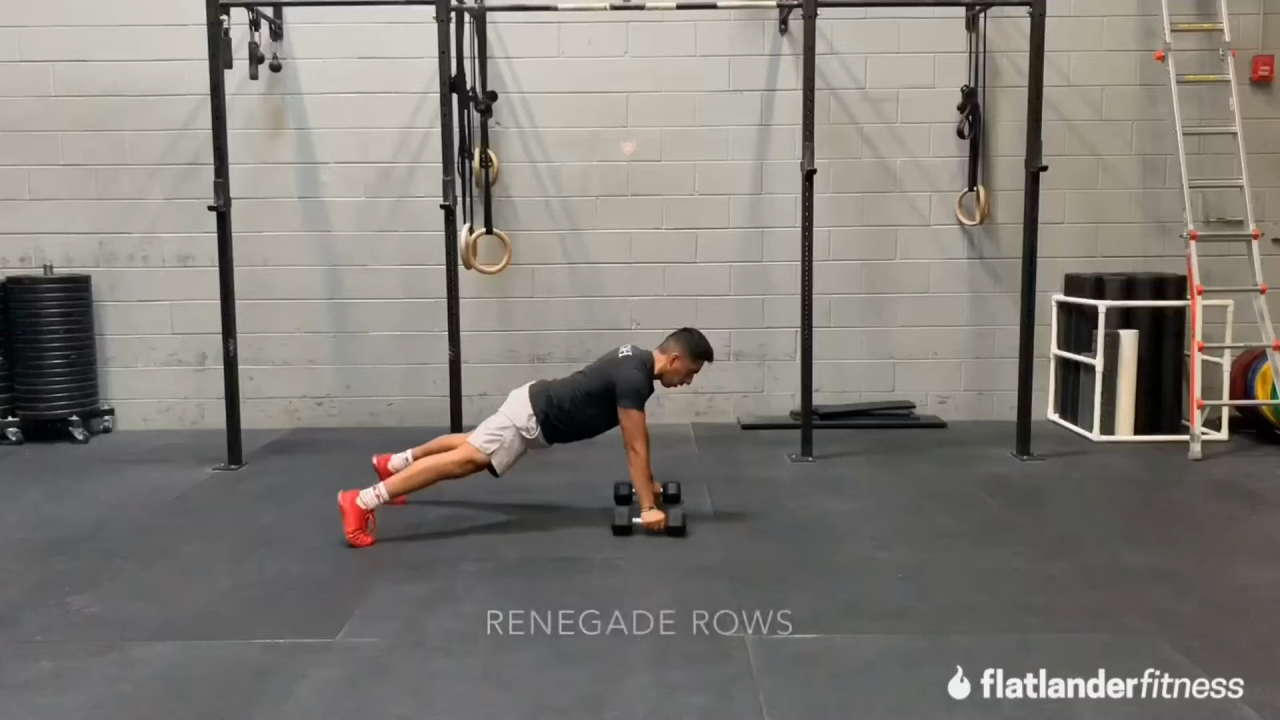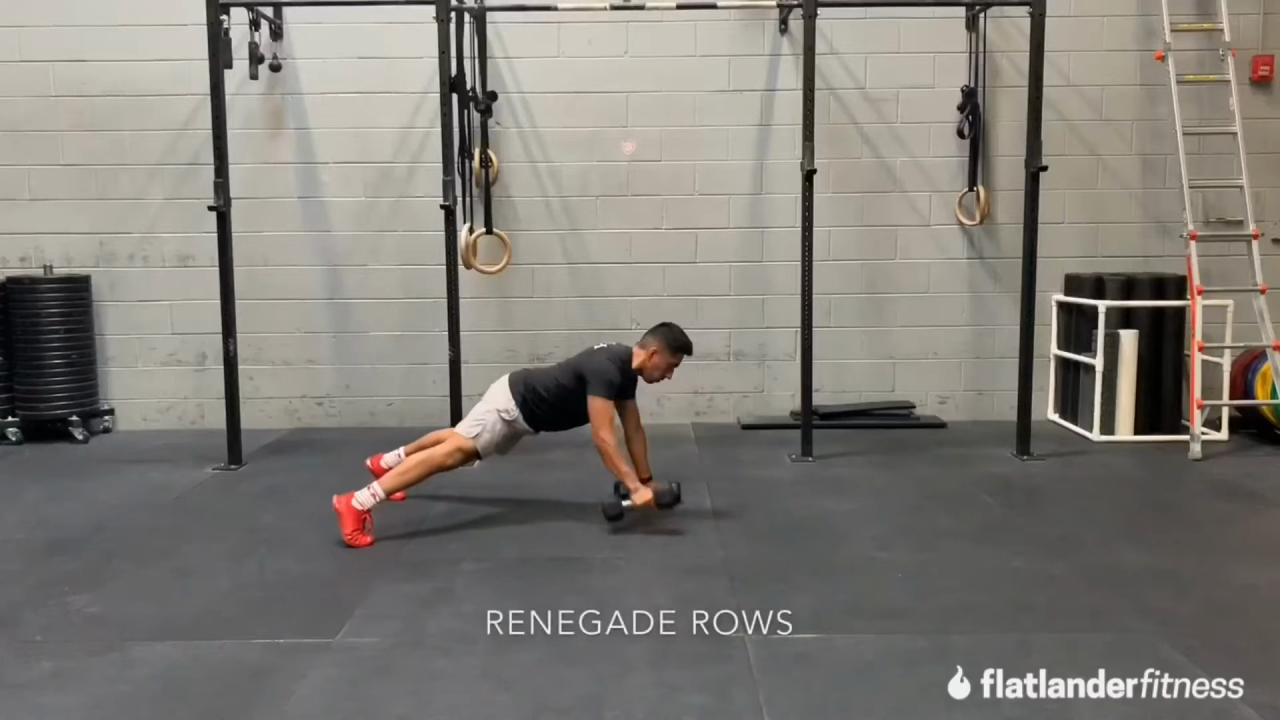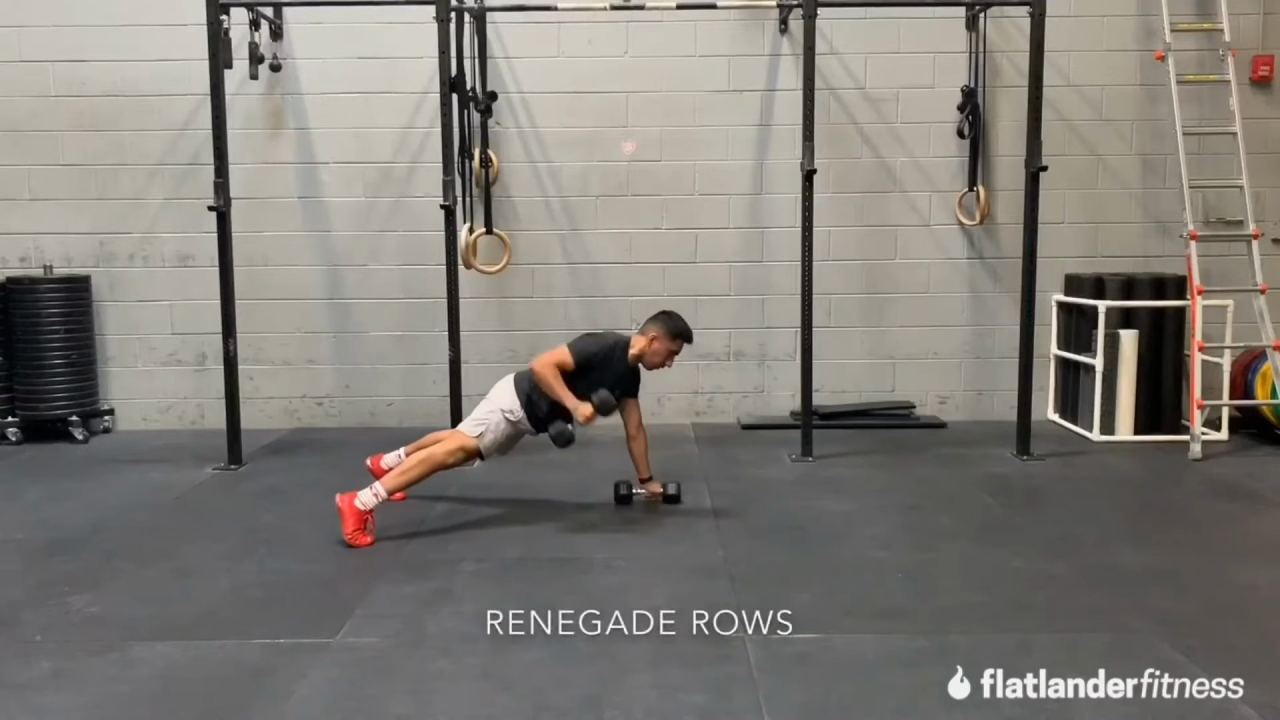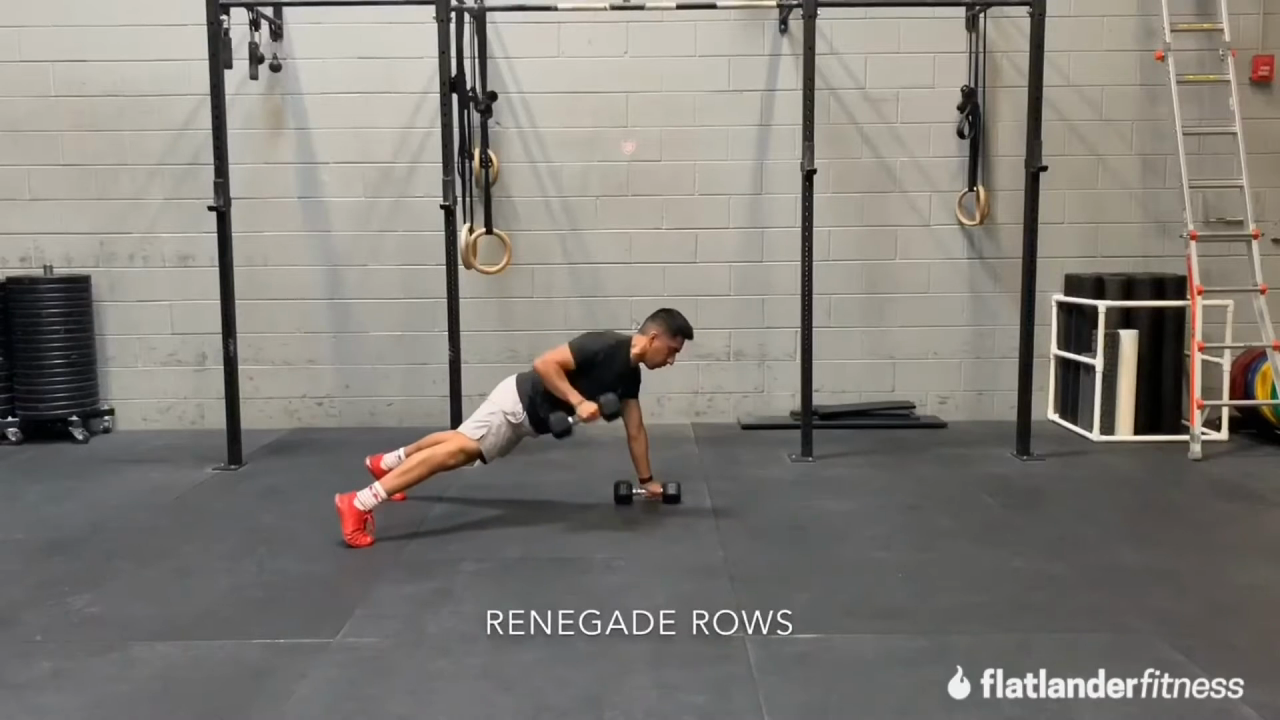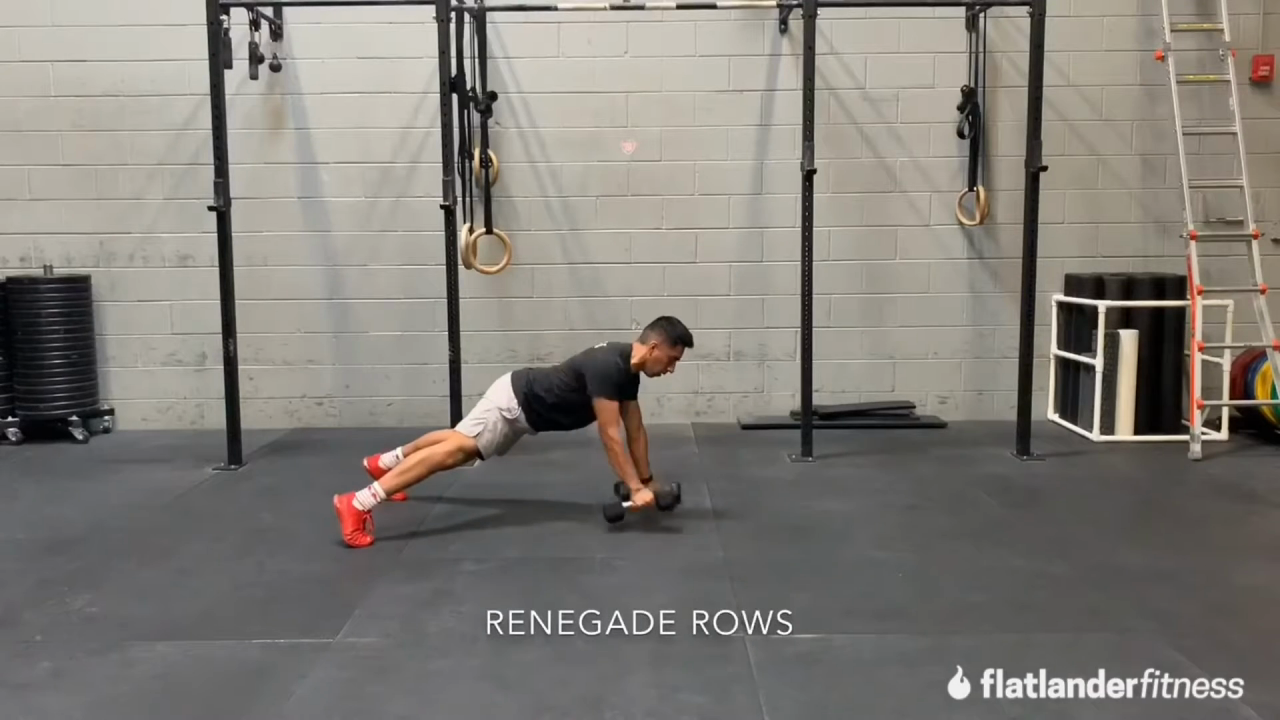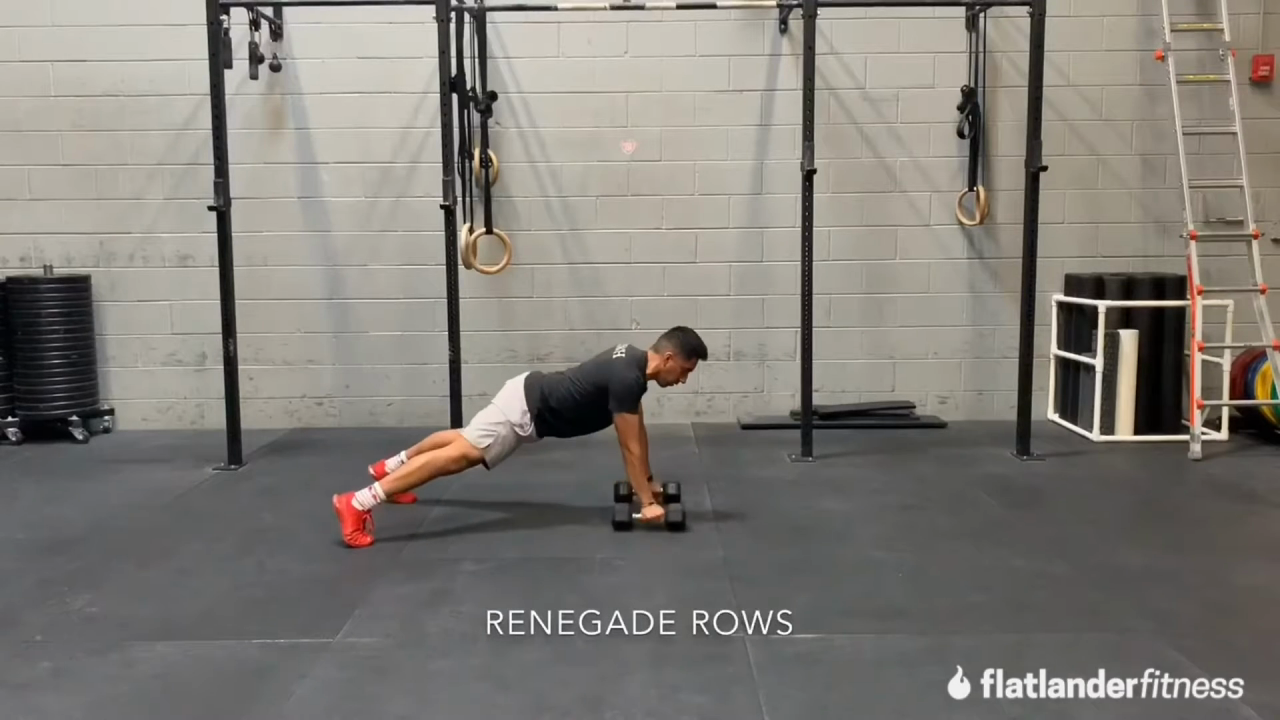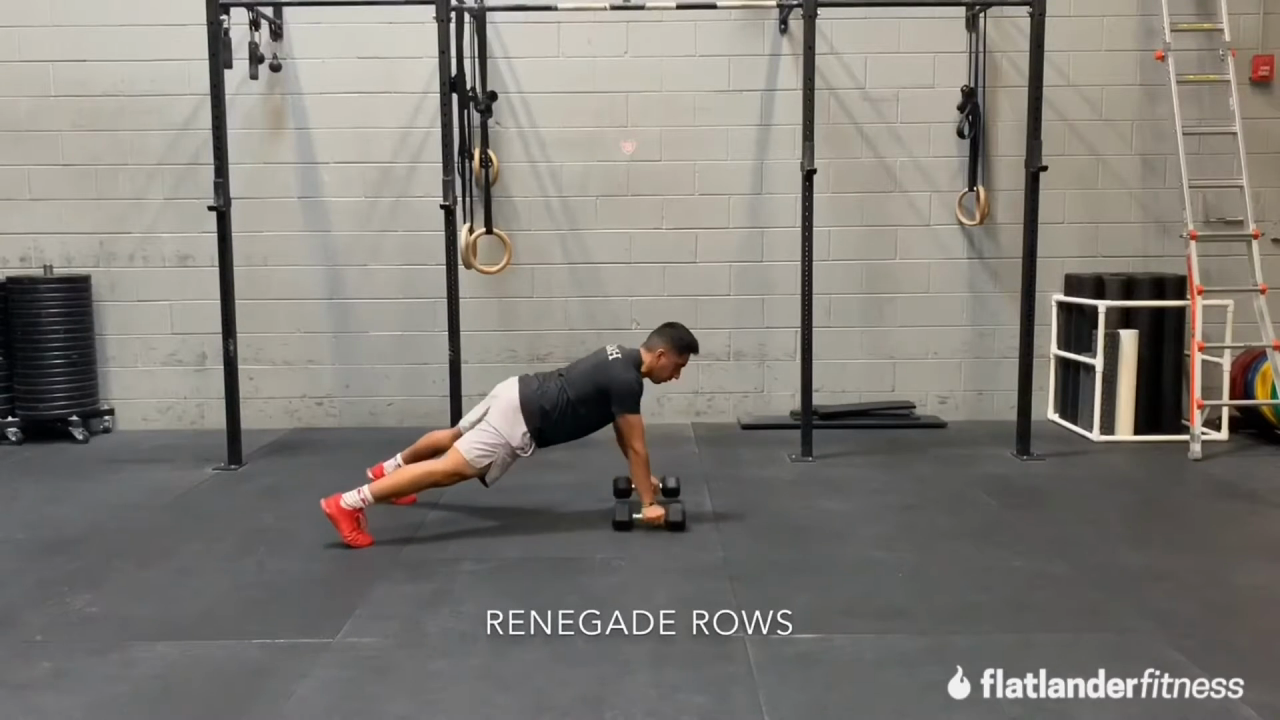
dt=0.3s
person 1, frame 1
left shoulder: (638, 363)
right shoulder: (633, 377)
left elbow: (639, 435)
right elbow: (635, 447)
left wrist: (649, 482)
right wrist: (647, 506)
left hip: (535, 411)
right hip: (532, 416)
left knee: (470, 444)
right knee: (465, 459)
left ankle: (393, 462)
right ankle: (361, 502)
person 1, frame 2
left shoulder: (624, 367)
right shoulder: (608, 368)
left elbow: (634, 429)
right elbow: (603, 437)
left wrist: (646, 479)
right wrist: (634, 489)
left hip: (524, 409)
right hip: (514, 402)
left knee: (460, 438)
right knee: (454, 451)
left ankle: (388, 462)
right ankle: (358, 503)
person 1, frame 3
left shoulder: (629, 373)
right shoulder: (604, 346)
left elbow: (634, 428)
right elbow: (541, 365)
left wrist: (646, 480)
right wrist: (574, 403)
left hip: (530, 414)
right hip: (519, 399)
left knee: (459, 439)
right knee: (456, 449)
left ankle: (386, 462)
right ankle: (359, 502)
person 1, frame 4
left shoulder: (630, 373)
right shoulder: (605, 346)
left elbow: (635, 429)
right elbow: (544, 363)
left wrist: (647, 480)
right wrist: (577, 400)
left hip: (532, 415)
right hip: (520, 401)
left knee: (459, 441)
right knee: (457, 450)
left ankle: (386, 462)
right ankle: (360, 503)
person 1, frame 5
left shoulder: (627, 370)
right shoulder: (609, 366)
left elbow: (635, 430)
right elbow: (611, 434)
left wrist: (647, 480)
right wrist: (635, 489)
left hip: (524, 407)
right hip: (515, 399)
left knee: (458, 439)
right knee: (453, 450)
left ankle: (385, 462)
right ankle: (358, 502)
person 1, frame 6
left shoulder: (634, 363)
right shoulder: (627, 378)
left elbow: (639, 429)
right elbow: (630, 446)
left wrist: (649, 481)
right wrist: (647, 502)
left hip: (529, 395)
right hip: (525, 409)
left knee: (462, 438)
right knee: (457, 456)
left ankle: (390, 467)
right ankle: (359, 503)
person 1, frame 7
left shoulder: (622, 357)
right shoulder: (627, 380)
left elbow: (623, 434)
right elbow: (637, 447)
left wrist: (644, 475)
right wrist: (648, 503)
left hip: (517, 391)
right hip: (522, 418)
left knee: (453, 437)
right knee: (452, 468)
left ankle: (388, 469)
right ankle: (349, 503)
